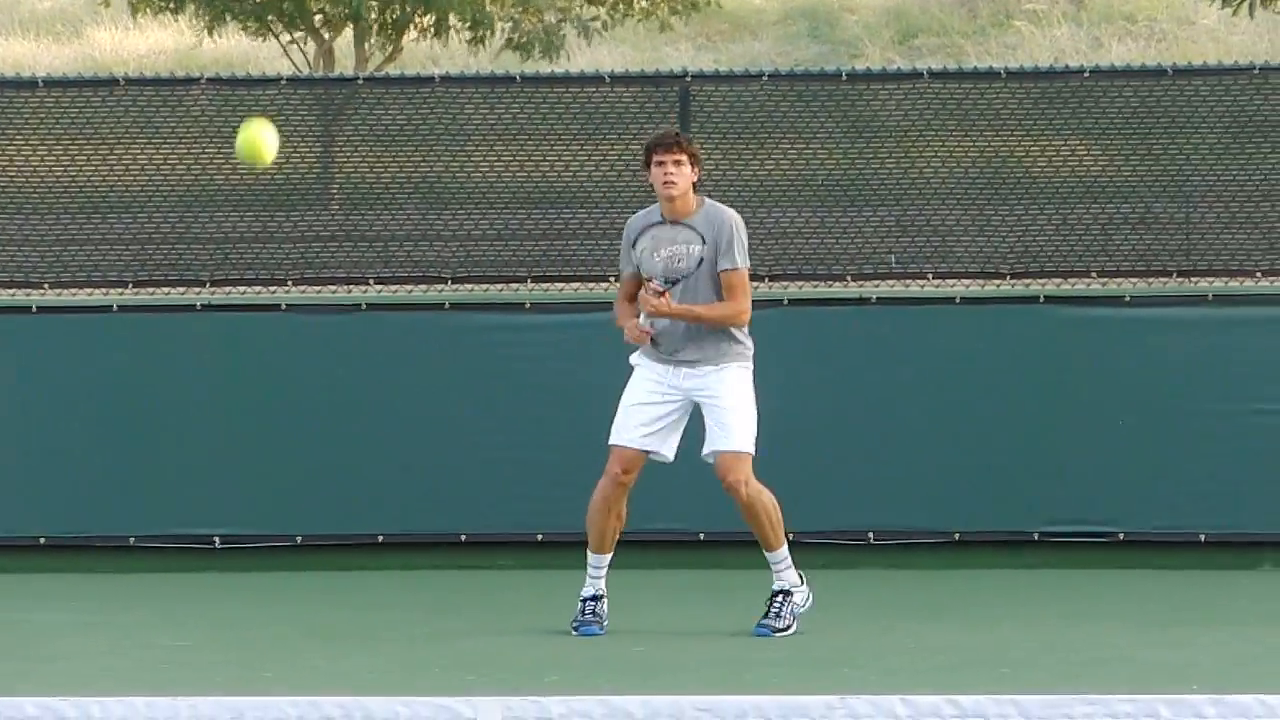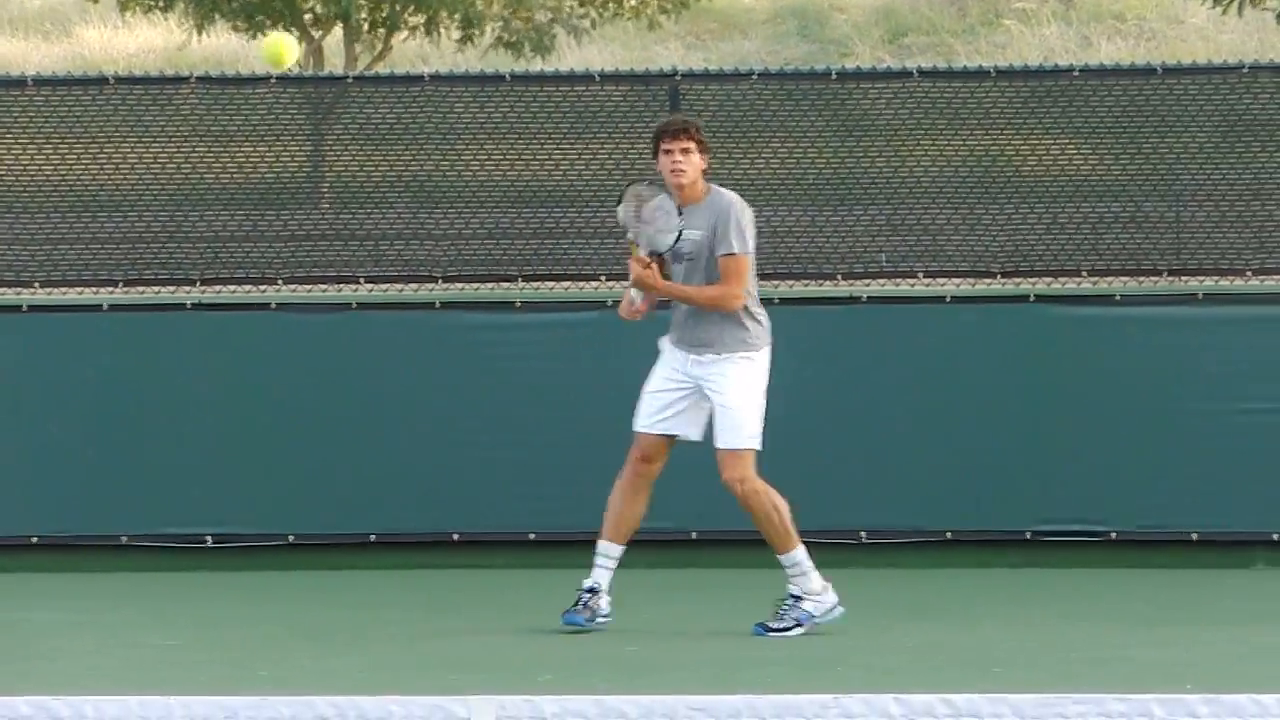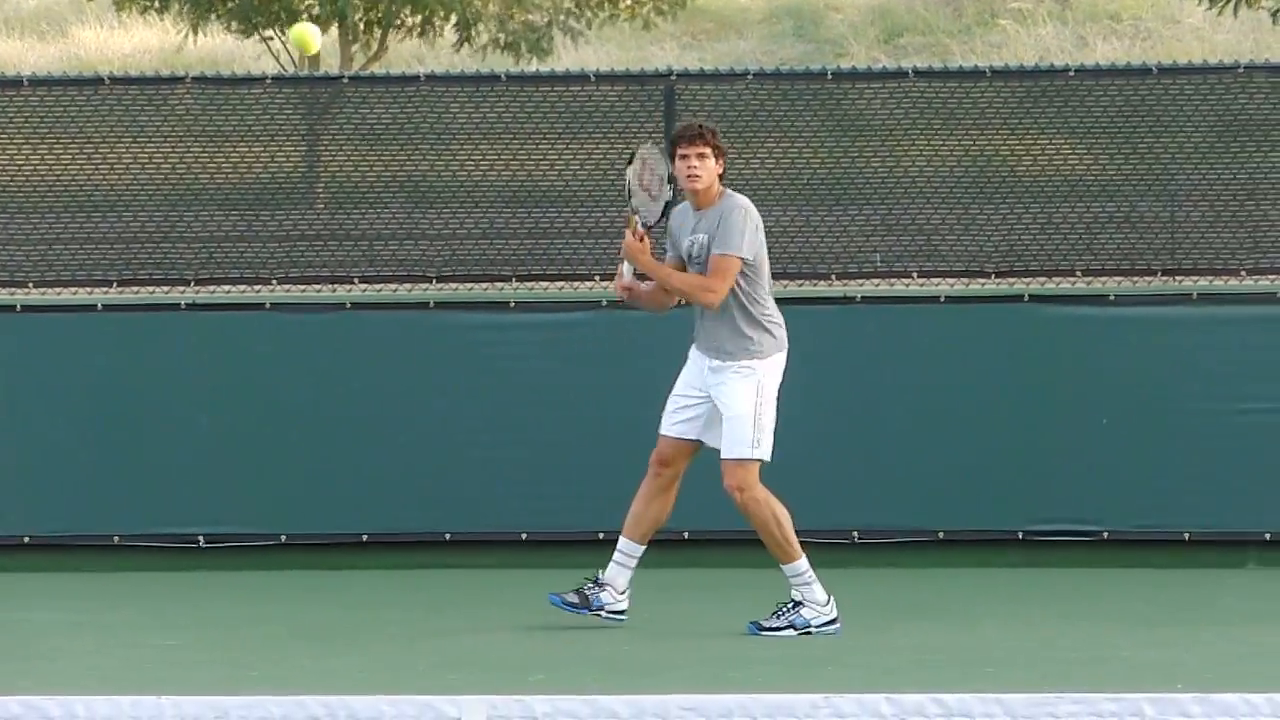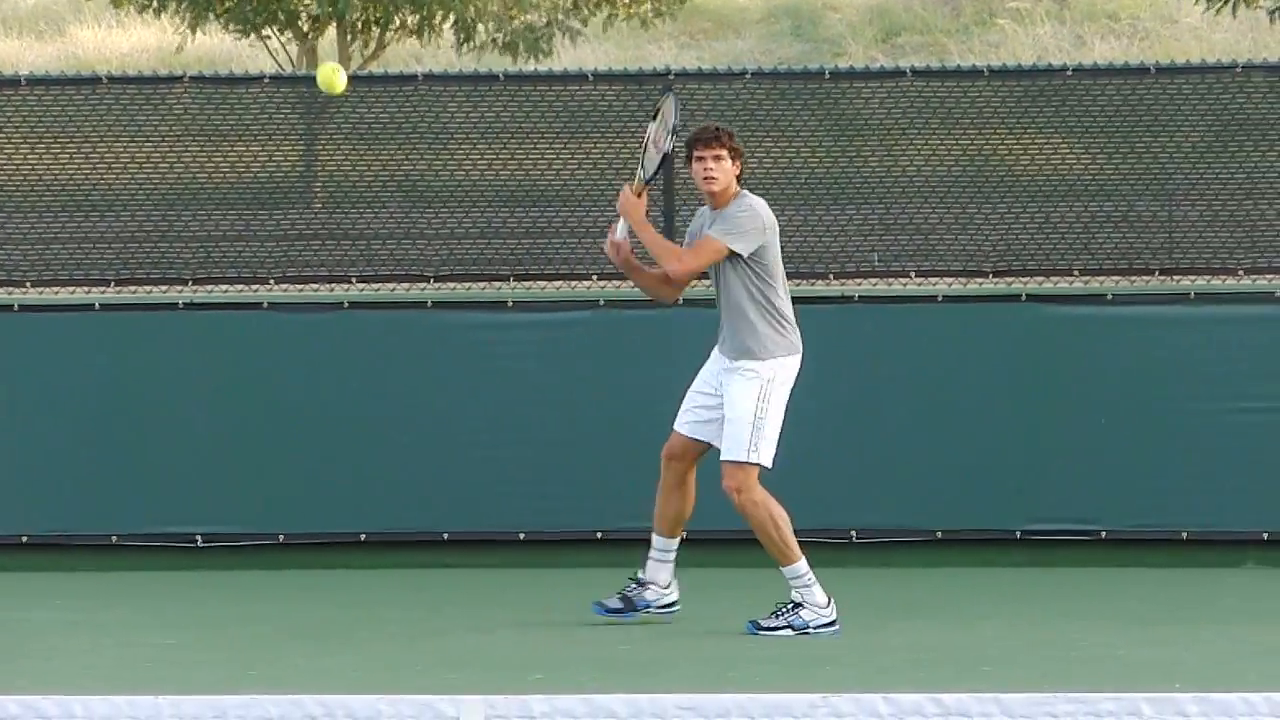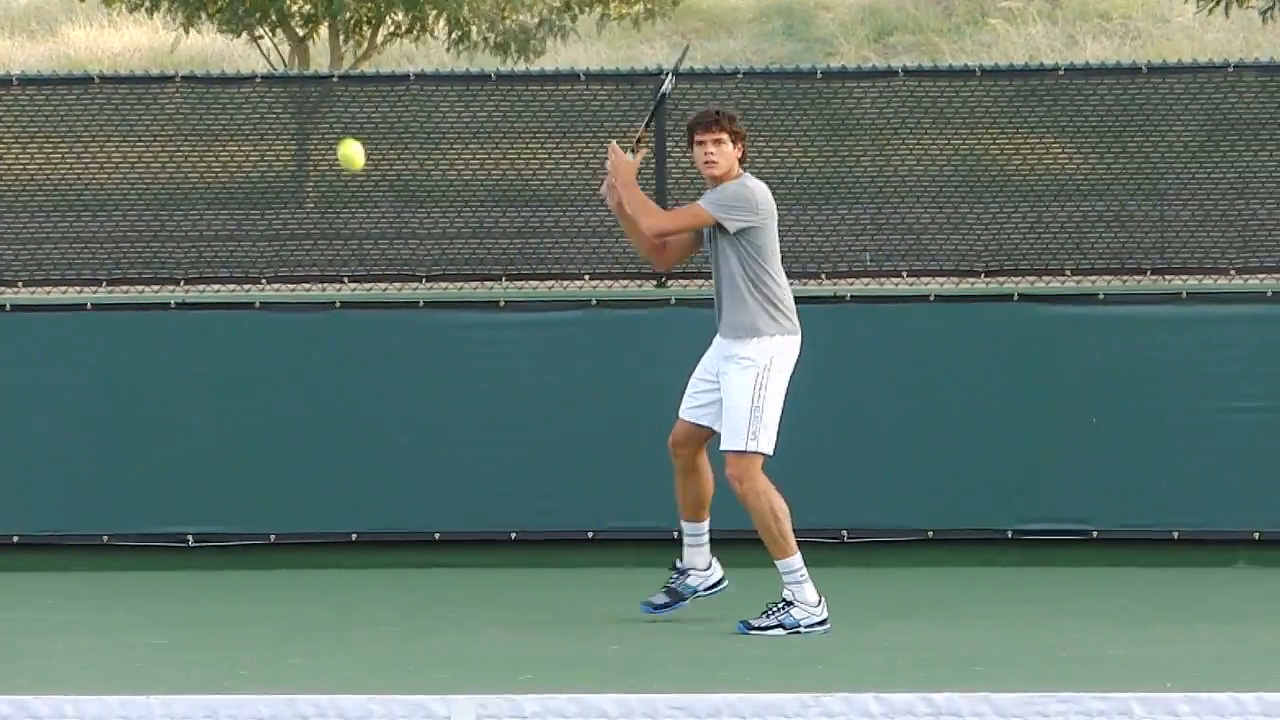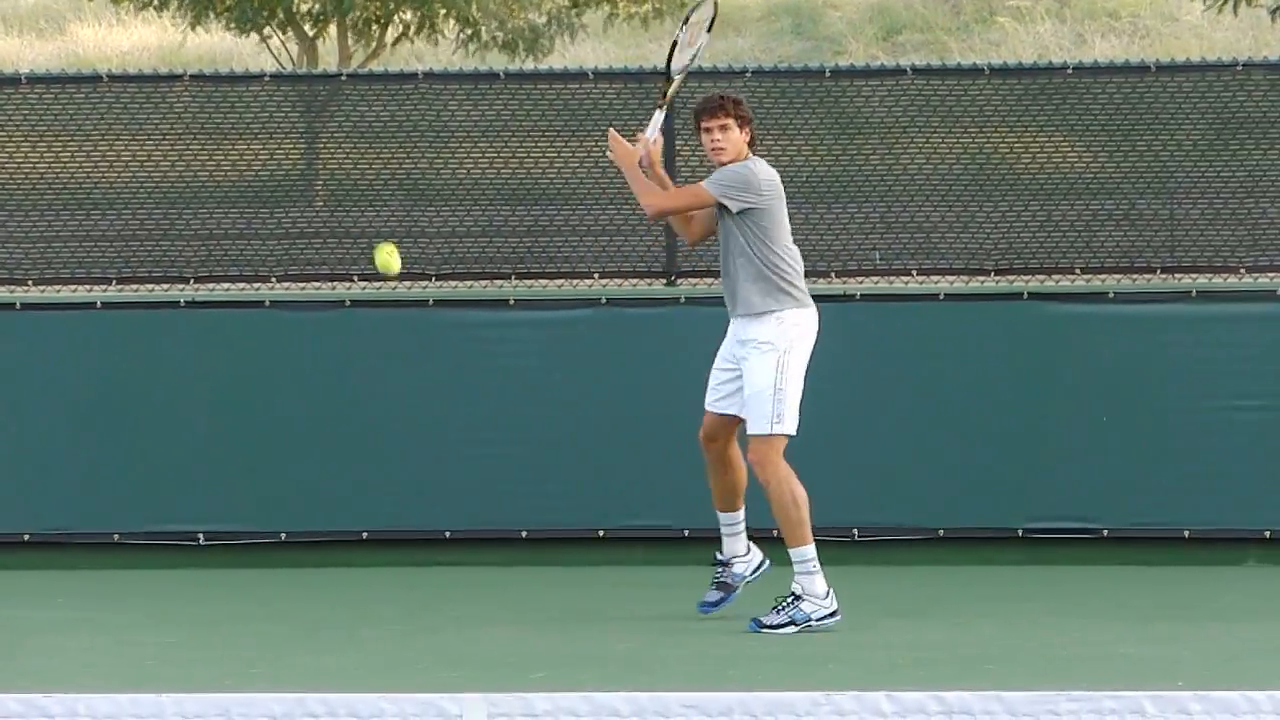
dt=0.1s
person 1, frame 1
left shoulder: (724, 222)
right shoulder: (639, 227)
left elbow: (739, 310)
right elbow: (627, 297)
left wrist: (677, 310)
right wrist: (631, 322)
left hip: (722, 366)
right hip: (658, 366)
left knee: (738, 479)
right knee: (617, 474)
left ankle: (788, 584)
right ankle: (593, 592)
person 1, frame 2
left shoulder: (729, 209)
left elbow: (731, 296)
left wrist: (664, 286)
right wrist: (636, 299)
left hip: (738, 355)
right hip: (682, 352)
left knee: (738, 477)
right knee: (641, 462)
left ankle: (813, 592)
right ankle: (598, 586)
person 1, frame 3
left shoulder: (738, 214)
right shoulder: (680, 217)
left elbow: (710, 293)
right elbow: (666, 291)
left wrist: (648, 263)
right wrist: (635, 289)
left hip: (751, 362)
right hip: (706, 359)
left knee: (741, 485)
right knee: (663, 465)
left ankle: (813, 602)
right ankle: (611, 587)
person 1, frame 4
left shoulder: (749, 214)
right shoulder: (705, 219)
left elbow: (680, 265)
right elbow: (668, 288)
left wrist: (641, 222)
right wrist: (628, 264)
left hip: (764, 363)
right hip: (728, 358)
left knee: (740, 486)
right knee: (675, 459)
left ankle: (814, 604)
right ankle: (655, 582)
person 1, frame 5
left shoulder: (746, 194)
right shoulder: (711, 202)
left elbow: (653, 225)
right elbow: (663, 254)
left wrist: (628, 181)
right wrist: (621, 203)
left hip: (762, 347)
right hip: (730, 343)
left knee: (742, 474)
right knee: (682, 444)
left ankle: (805, 601)
right ankle: (698, 567)
person 1, frame 6
left shoulder: (749, 174)
right shoulder: (733, 177)
left elbow: (658, 207)
right elbow: (692, 232)
left wrist: (629, 164)
right wrist: (658, 170)
left hip: (780, 327)
right hip: (748, 327)
left knee: (764, 458)
right knee: (714, 437)
left ankle: (815, 593)
right ankle: (737, 556)
